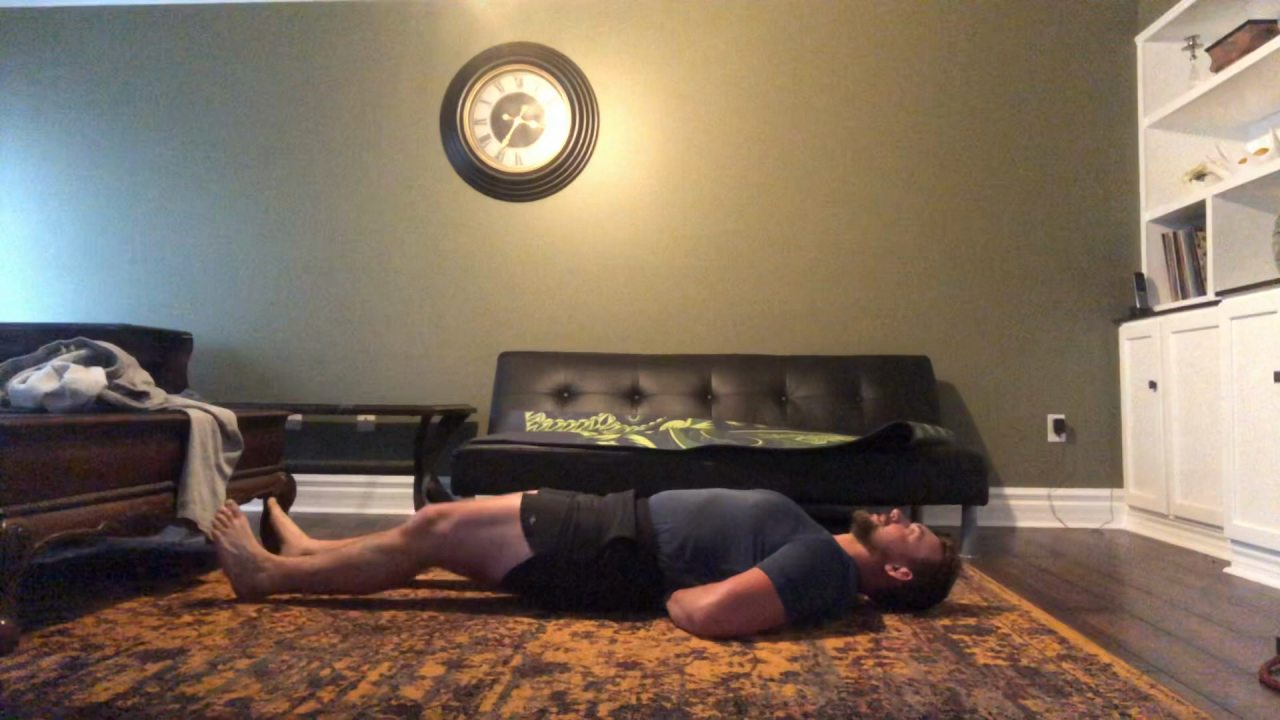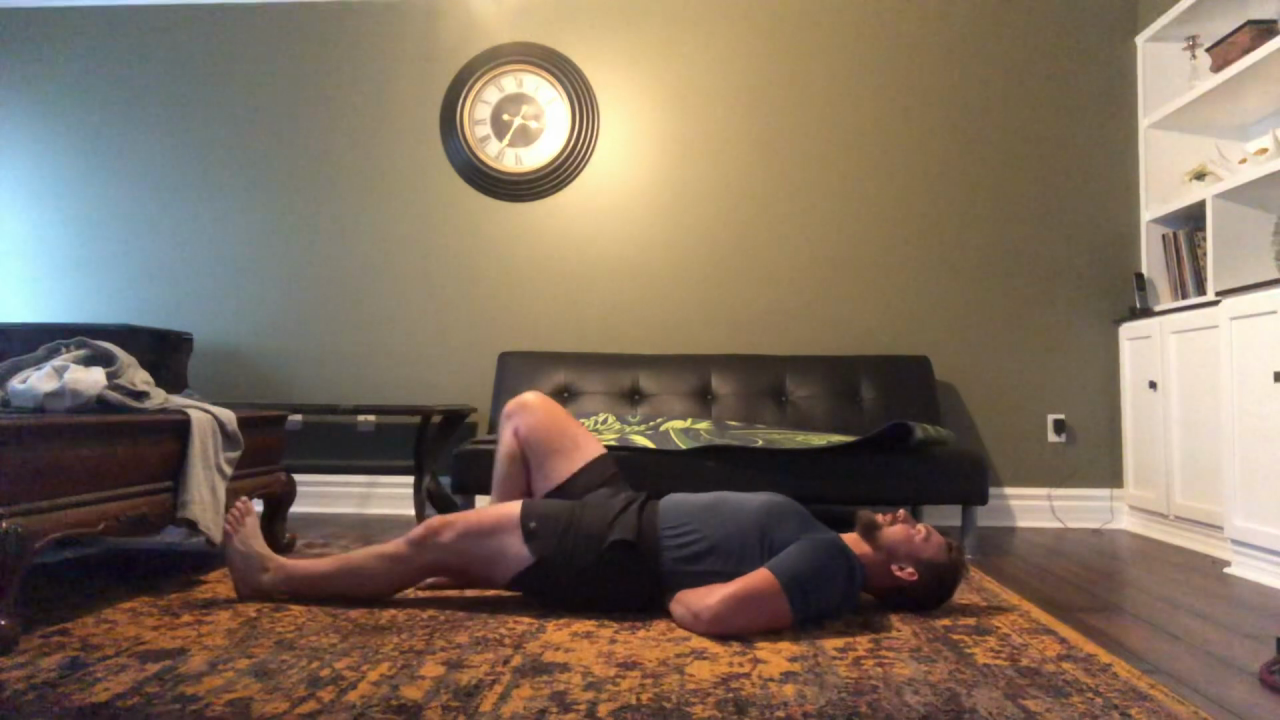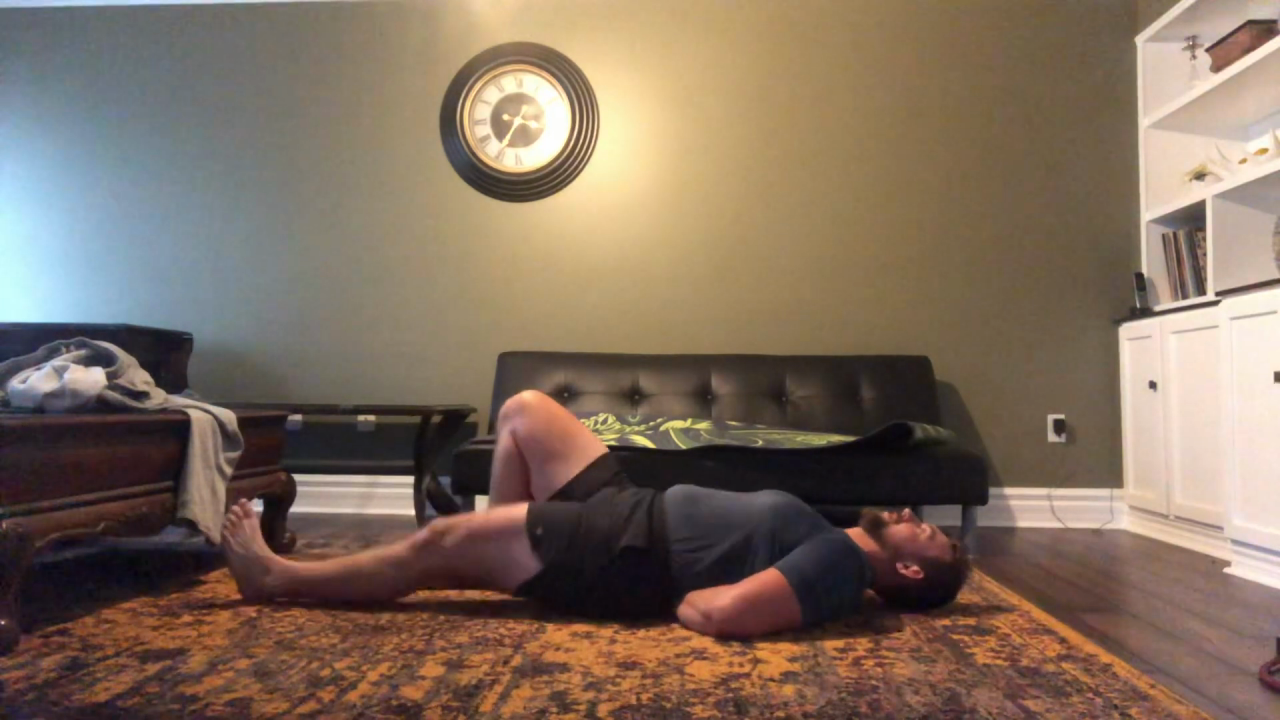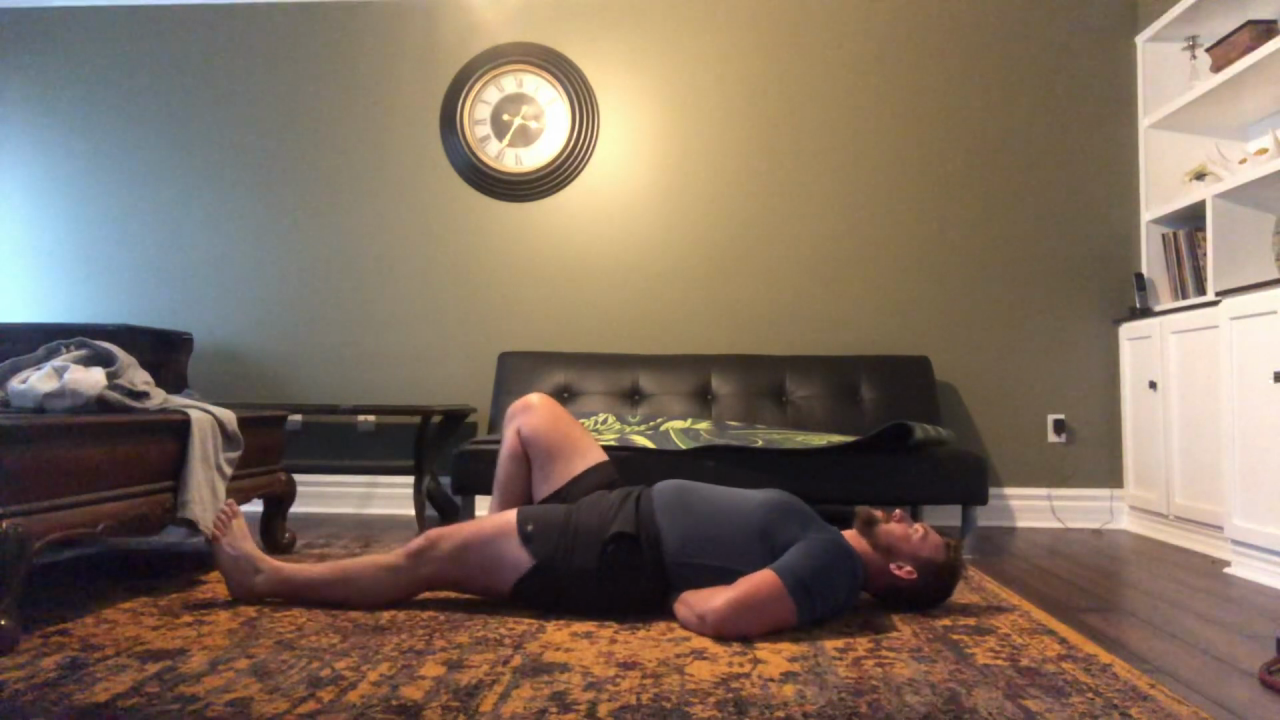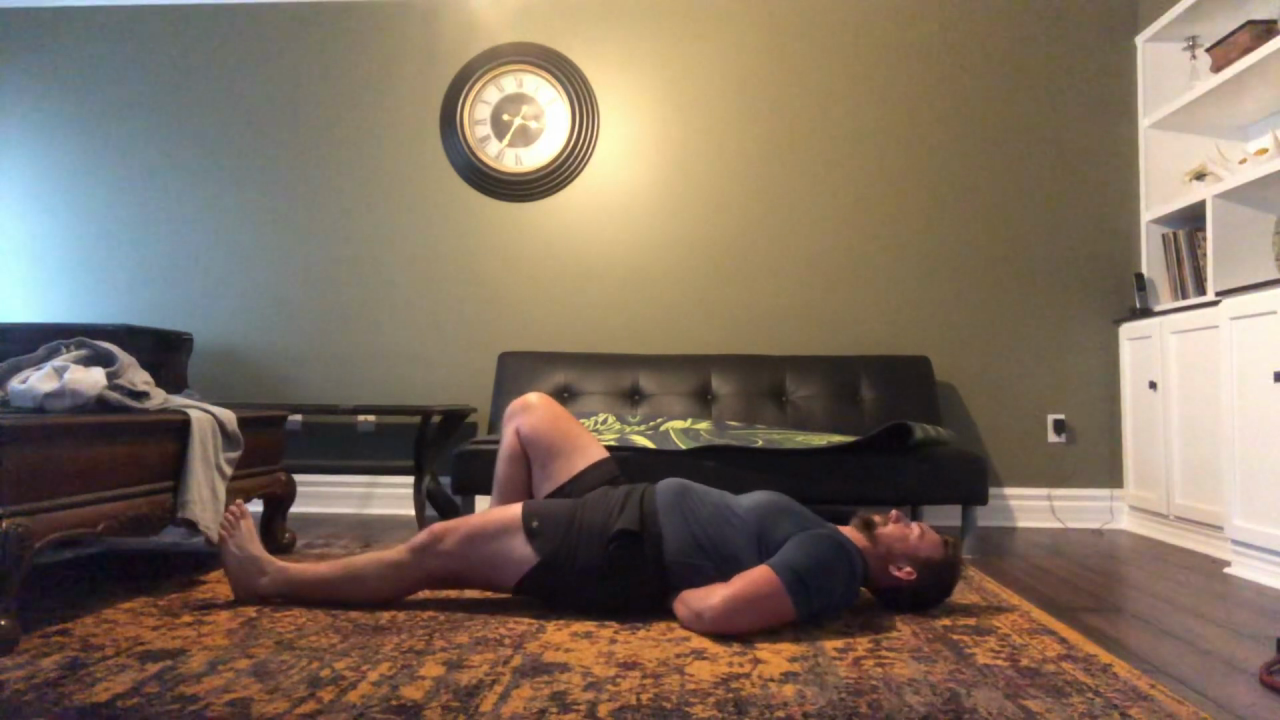
dt=1s
person 1, frame 1
left shoulder: (826, 570)
right shoulder: (823, 550)
left elbow: (705, 612)
left wrist: (664, 592)
left hip: (620, 553)
right hip: (626, 516)
left knee: (433, 531)
right knee: (446, 521)
left ankle: (267, 573)
right ankle: (308, 551)
person 1, frame 2
left shoulder: (831, 569)
right shoulder: (827, 547)
left elbow: (711, 613)
left wrist: (667, 594)
left hip: (622, 556)
right hip: (632, 515)
left knee: (432, 540)
right knee: (525, 411)
left ankle: (272, 575)
right ankle: (493, 557)
person 1, frame 3
left shoulder: (841, 567)
right shoulder: (832, 546)
left elbow: (724, 614)
left wrist: (673, 596)
left hip: (627, 559)
right hip: (636, 510)
left knee: (435, 543)
right knee: (524, 410)
left ankle: (275, 578)
right ankle: (500, 558)
person 1, frame 4
left shoulder: (834, 568)
right shoulder: (826, 543)
left elbow: (719, 614)
left wrist: (667, 593)
left hip: (621, 556)
right hip: (628, 510)
left knee: (429, 554)
right knee: (530, 411)
left ankle: (265, 577)
right ankle: (497, 555)
person 1, frame 5
left shoulder: (831, 563)
right shoulder: (829, 542)
left elbow: (717, 612)
left wrist: (664, 591)
left hip: (622, 552)
right hip: (631, 506)
left knee: (434, 547)
right knee: (528, 411)
left ankle: (271, 578)
right ankle: (497, 551)
